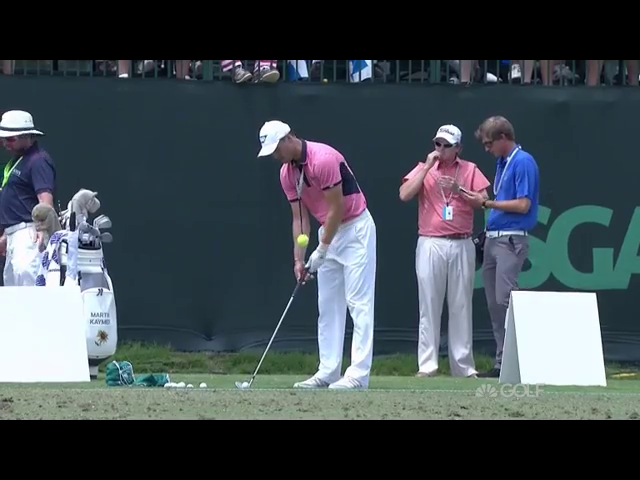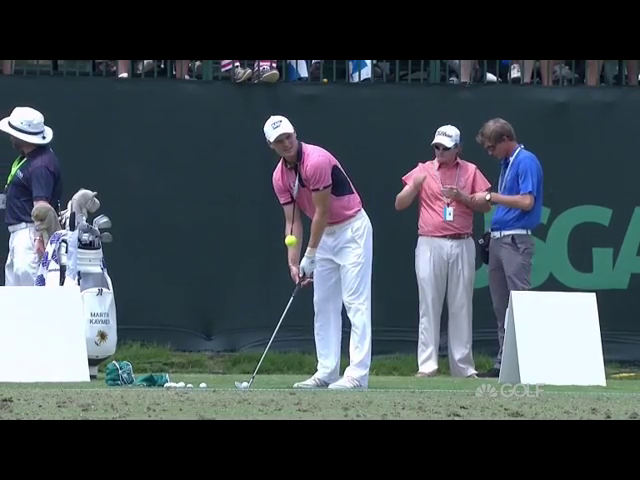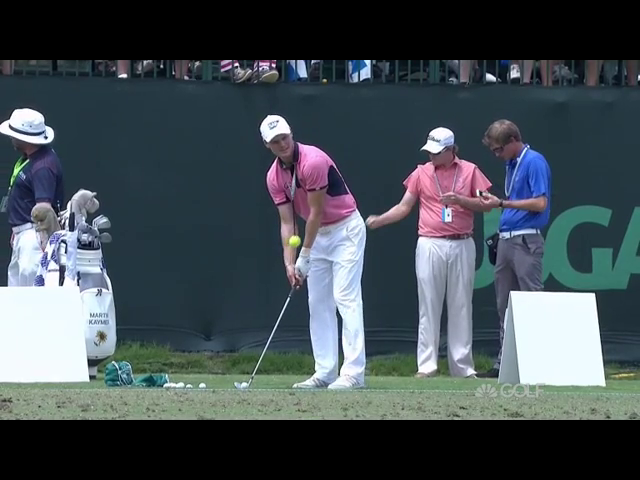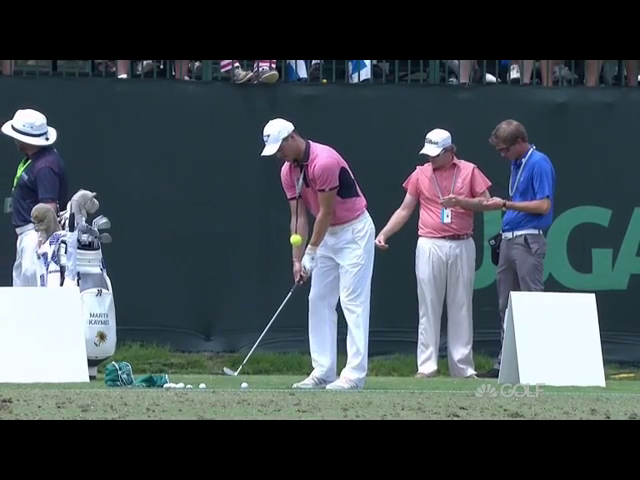
dt=0.5s
person 1, frame 1
left shoulder: (323, 159)
right shoulder: (286, 173)
left elbow: (336, 209)
right elbow: (299, 218)
left wrist: (320, 251)
right wrist: (298, 259)
left hip: (356, 229)
right hip: (329, 232)
left knee: (358, 302)
right knee: (328, 304)
left ankle: (358, 374)
right ankle: (328, 371)
person 1, frame 2
left shoulder: (317, 161)
right shoulder: (279, 176)
left elbow: (322, 212)
right elbow: (292, 221)
left wrist: (309, 255)
right wrist: (293, 262)
left hip: (352, 229)
right hip: (326, 234)
left knee: (355, 302)
right knee: (324, 304)
left ankle: (357, 374)
right ankle: (327, 371)
person 1, frame 3
left shoulder: (314, 161)
right shoulder: (274, 177)
left elbow: (316, 213)
right elbow: (287, 222)
left wrist: (304, 255)
right wrist: (290, 263)
left hip: (346, 229)
right hip: (319, 235)
left knee: (346, 298)
right knee: (318, 304)
left ankle: (353, 371)
right ankle: (325, 372)
person 1, frame 4
left shoulder: (324, 161)
right shoulder: (287, 171)
left elbow: (326, 212)
right elbow: (299, 216)
left wrist: (311, 253)
right wrist: (297, 259)
left hip: (355, 231)
right hip: (329, 233)
left knee: (353, 302)
right knee: (319, 300)
left ankle: (354, 374)
right ankle: (323, 370)
person 2, frame 1
left shoulder: (524, 162)
right shoulder: (502, 163)
left elbow: (523, 205)
left wrist: (485, 203)
left hip: (511, 240)
right hip: (493, 239)
left knee: (505, 300)
right knee: (494, 305)
right ankle: (502, 362)
person 2, frame 2
left shoulder: (527, 161)
right shoulder: (507, 163)
left elbow: (527, 202)
left wrist: (490, 197)
left hip: (516, 240)
right hip: (498, 239)
right knee: (501, 305)
right ankle: (504, 362)
person 2, frame 3
left shoulder: (535, 161)
right shoulder: (511, 164)
left elbow: (540, 203)
left wrist: (501, 203)
left hip: (526, 240)
right hip: (505, 239)
right knee: (504, 306)
right ankle: (504, 361)
person 2, frame 4
left shoulder: (540, 163)
right shoulder: (516, 164)
left elbow: (544, 206)
left wrist: (505, 204)
right wrist: (501, 205)
left hip: (528, 241)
right hip: (508, 239)
right knee: (506, 305)
right ankle: (504, 362)
person 3, frame 1
left shoulder: (470, 170)
right shoulder: (423, 169)
right elbow: (404, 195)
left wrist: (458, 189)
right wrist: (427, 167)
left hip: (462, 246)
right hip: (430, 245)
left knee: (461, 306)
right knee: (429, 305)
left ankle: (463, 365)
right ankle: (427, 364)
person 3, frame 2
left shoulder: (471, 171)
right shoulder: (422, 170)
left elbow: (485, 206)
right elbow: (400, 204)
left wrist: (461, 196)
right wrist: (414, 185)
left hip: (462, 245)
right hip: (430, 245)
left knee: (461, 306)
right knee: (429, 305)
left ankle: (463, 364)
right ankle: (427, 364)
person 3, frame 3
left shoulder: (470, 170)
right shoulder: (421, 173)
left elbow: (485, 204)
right elbow: (404, 207)
left wrist: (459, 200)
right wrist: (379, 219)
left hip: (461, 246)
right hip: (429, 245)
left knee: (461, 306)
right knee: (429, 306)
left ankle: (462, 365)
right ankle: (426, 364)
person 3, frame 4
left shoulder: (469, 170)
right shoulder: (420, 174)
left elbow: (486, 202)
right elbow: (404, 210)
left wrist: (461, 201)
right wrist: (383, 234)
left hip: (462, 246)
right hip: (430, 246)
left knee: (461, 306)
right knee: (429, 306)
left ankle: (462, 365)
right ankle: (426, 365)
person 4, frame 1
left shoulder: (38, 160)
right shoulder: (16, 160)
left elbow: (46, 198)
left hip: (30, 233)
right hip: (15, 234)
left knee: (28, 279)
person 4, frame 2
left shoulder: (40, 165)
right shoulder: (28, 157)
left elbow: (41, 205)
left wrist: (41, 237)
left hip: (30, 233)
right hip: (19, 232)
left knee: (29, 281)
person 4, frame 3
left shoulder: (43, 166)
right shoulder: (28, 157)
left elbow: (44, 206)
right wrist: (16, 230)
left hip: (34, 234)
right hip: (24, 233)
left knee: (32, 283)
right knee: (16, 281)
person 4, frame 4
left shoulder: (45, 166)
right shoulder: (33, 158)
left elbow: (49, 207)
left hip: (37, 233)
right hip: (27, 233)
left knee: (34, 282)
right knee: (20, 281)
